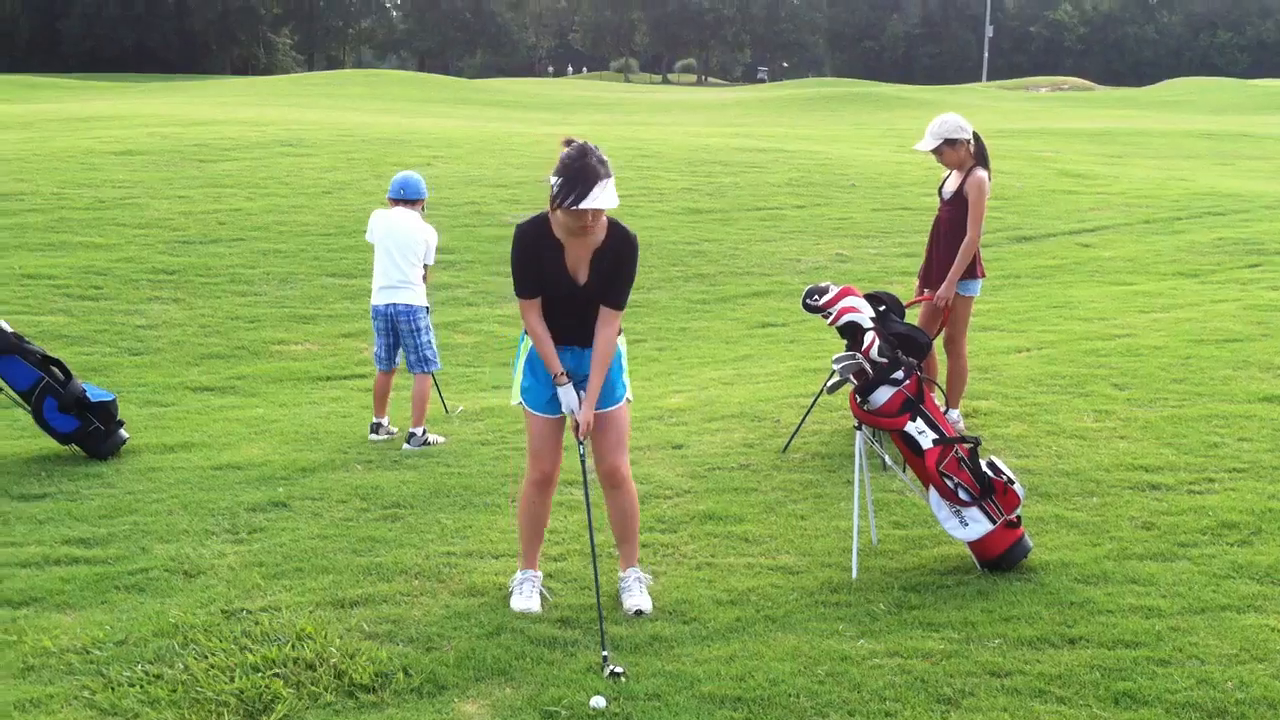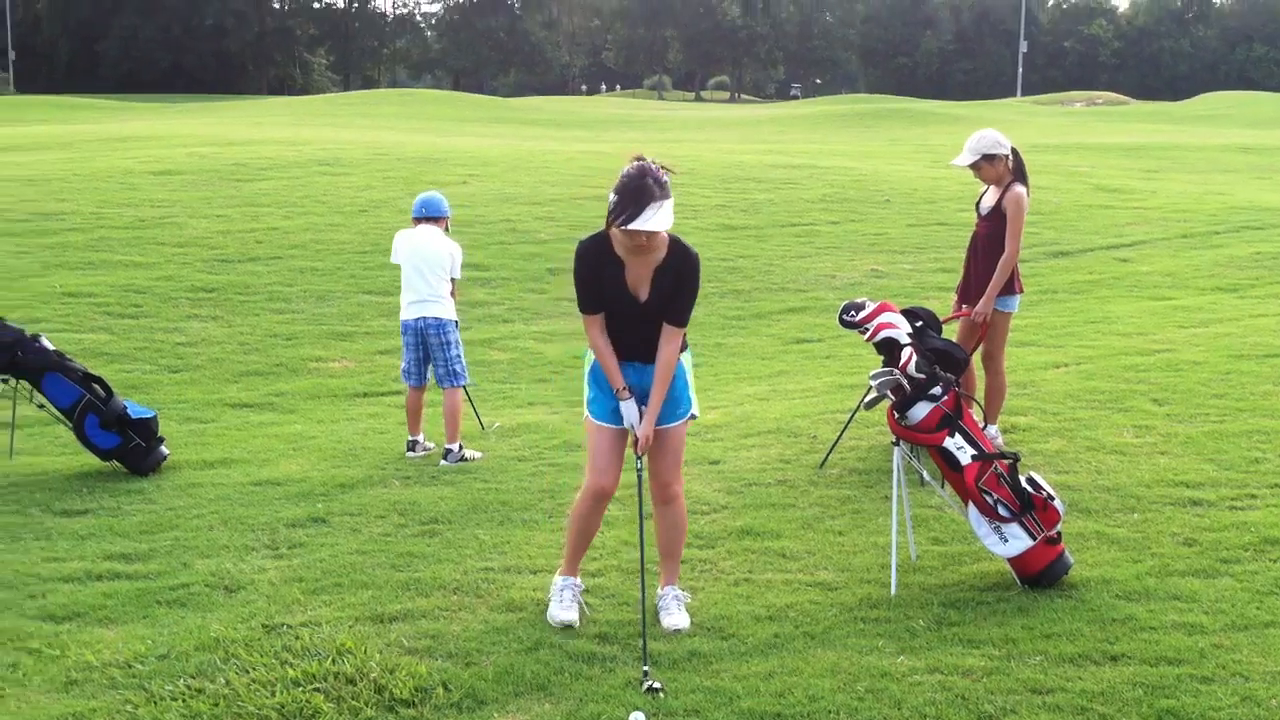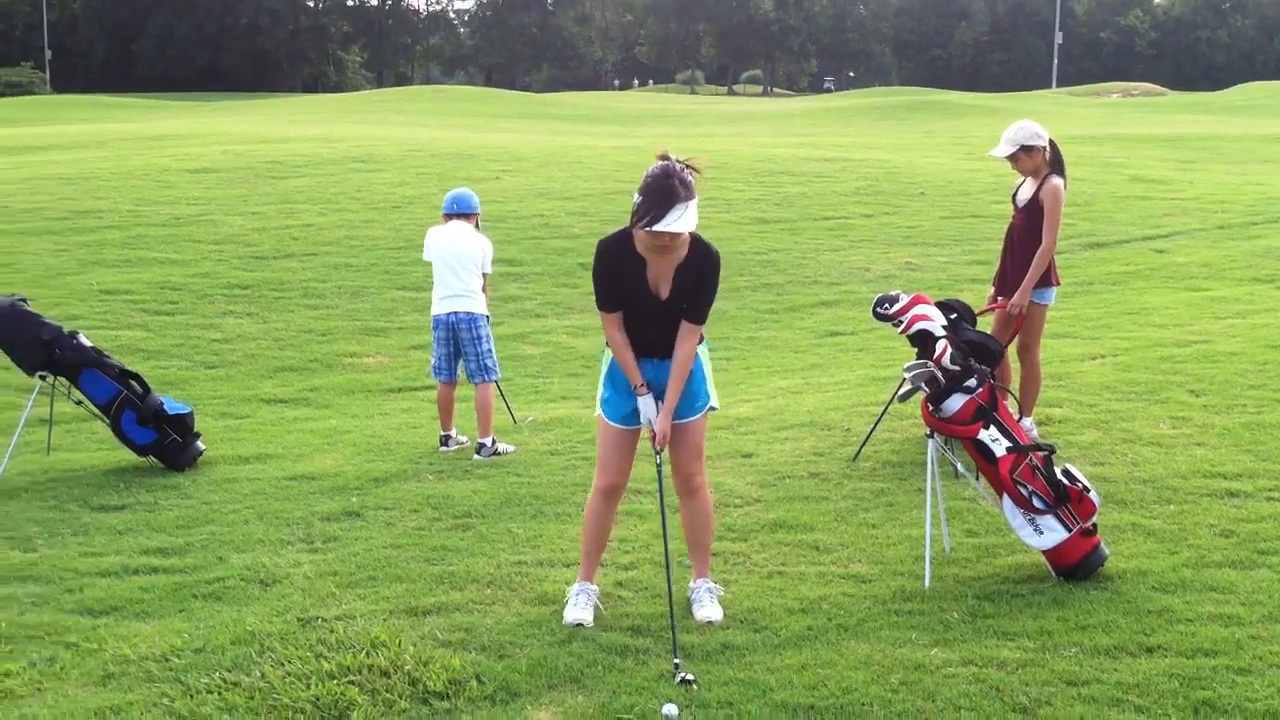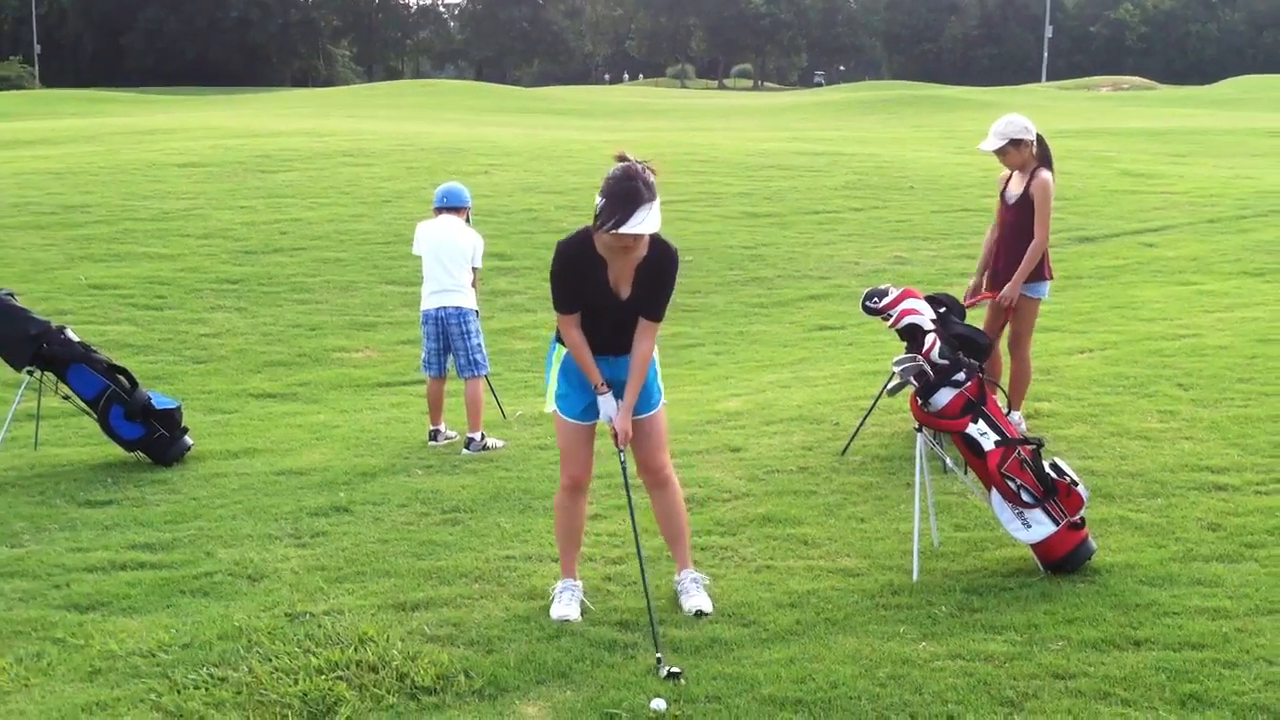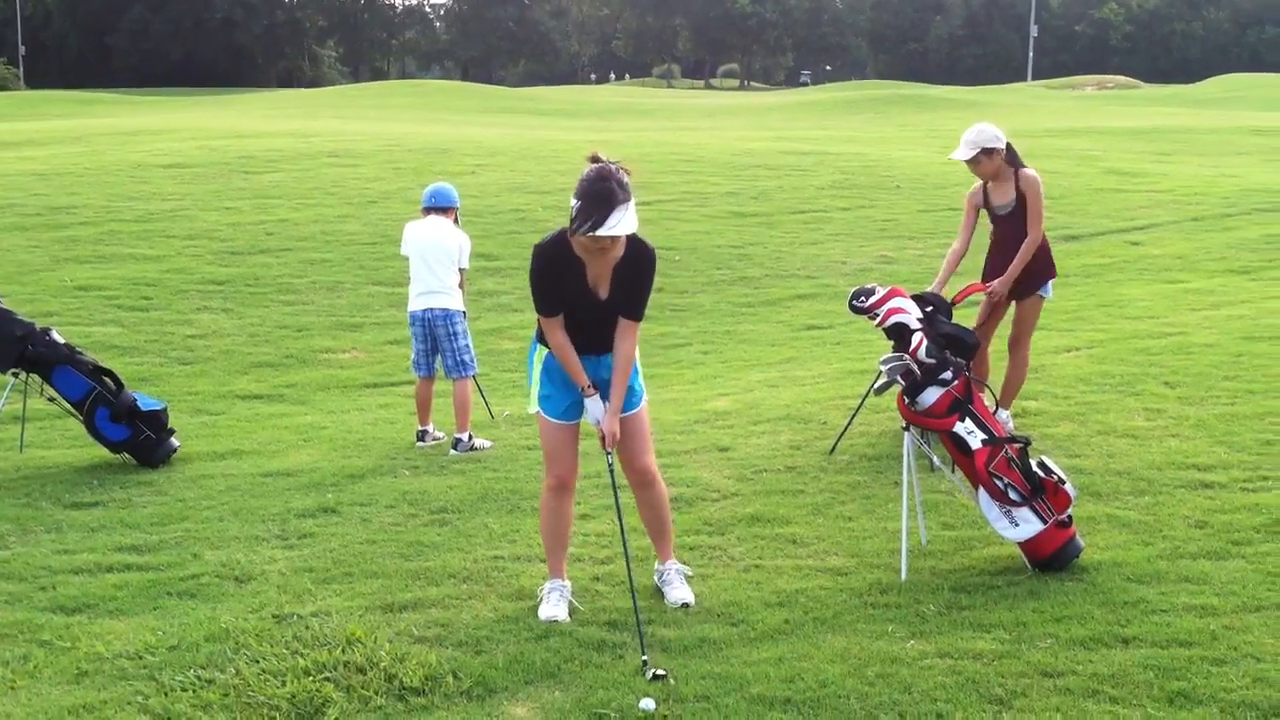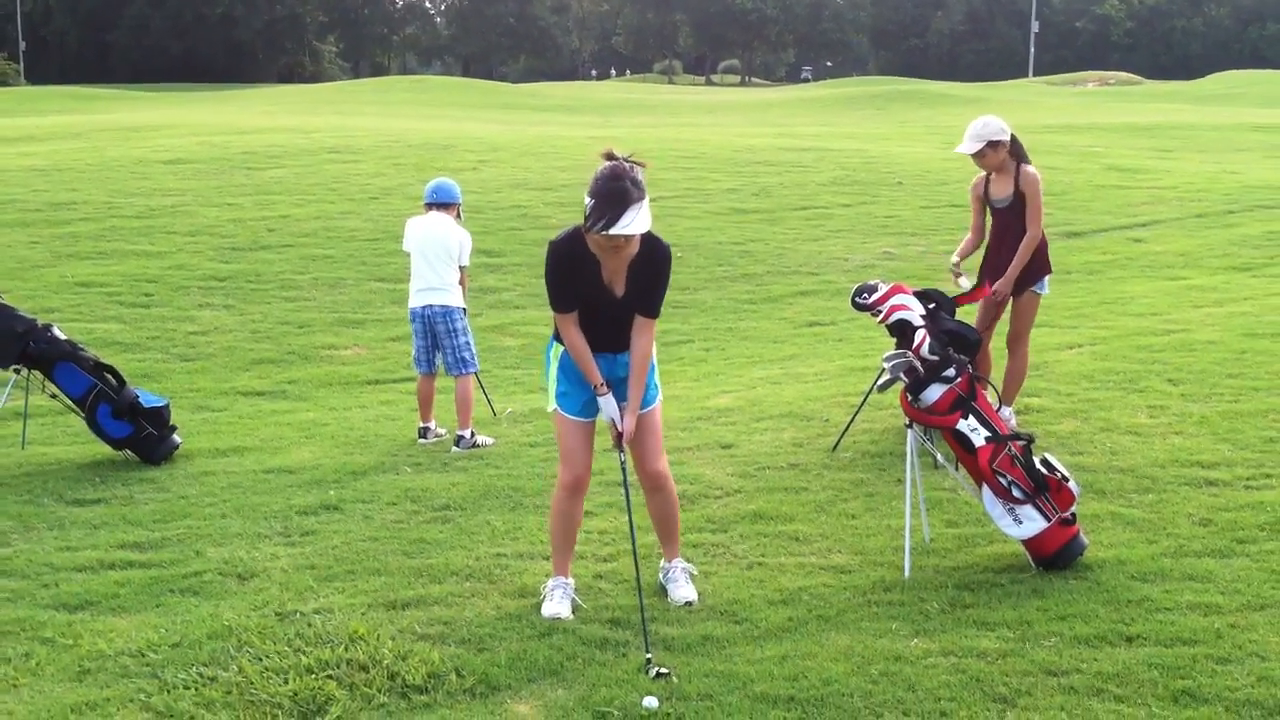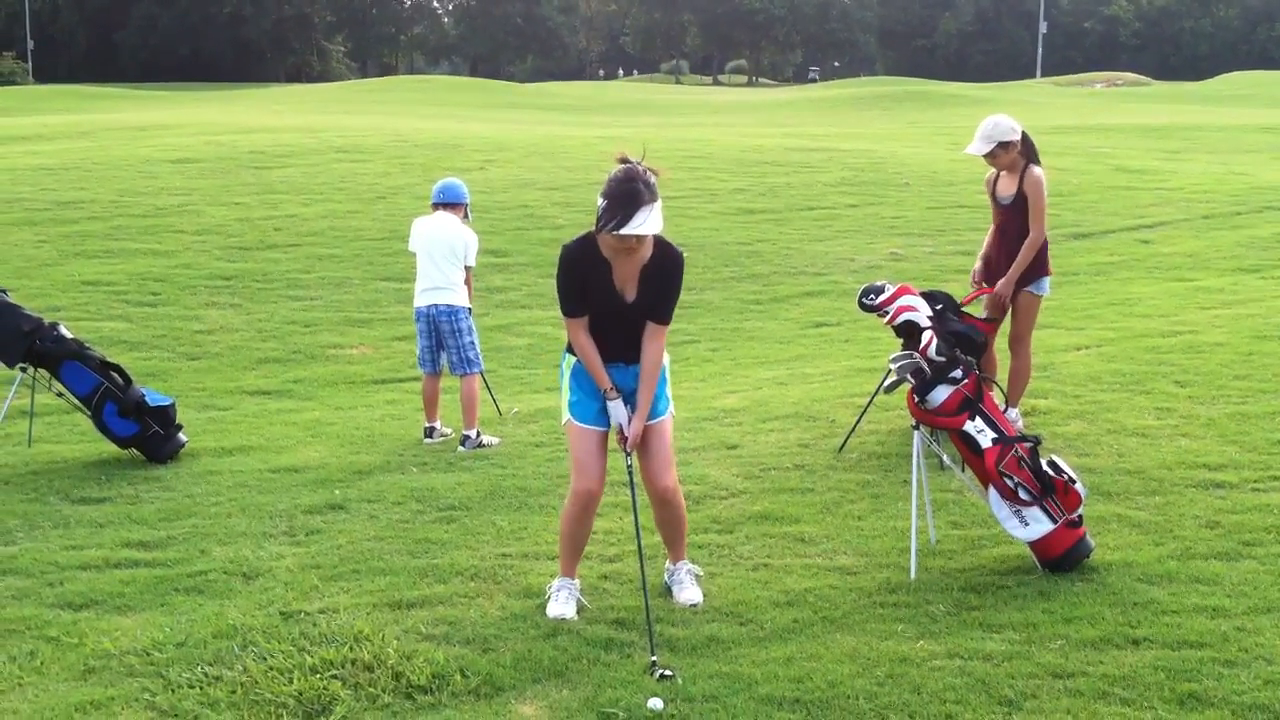
dt=0.3s
person 1, frame 1
left shoulder: (622, 242)
right shoulder: (530, 236)
left elbow: (608, 321)
right elbow: (531, 313)
left wrist: (591, 400)
right wrist: (562, 380)
left hip: (601, 358)
right hip: (545, 358)
left knee: (614, 469)
right knee: (541, 472)
left ankle: (631, 573)
right ankle: (527, 572)
person 1, frame 2
left shoulder: (684, 260)
right shoulder: (591, 253)
left elbow: (671, 339)
right elbow: (594, 328)
left wrist: (650, 415)
right wrist: (623, 395)
left hip: (665, 375)
right hip: (609, 372)
left knee: (668, 488)
right knee: (600, 485)
left ankle: (670, 590)
right ankle: (567, 578)
person 1, frame 3
left shoulder: (705, 259)
right shoulder: (612, 251)
left elbow: (687, 335)
right elbow: (612, 328)
left wrist: (668, 409)
right wrist: (641, 392)
left hip: (683, 369)
right hip: (626, 368)
left knee: (692, 479)
right knee: (610, 482)
left ankle: (702, 583)
right ankle: (584, 585)
person 1, frame 4
left shoulder: (663, 257)
right shoulder: (571, 252)
left elbow: (645, 334)
right elbow: (570, 327)
left wrist: (628, 407)
right wrist: (601, 391)
left hip: (635, 364)
right hip: (579, 365)
left knee: (659, 471)
right knee: (575, 478)
left ankle: (687, 576)
right ankle: (568, 583)
person 1, frame 5
left shoulder: (640, 256)
right shoulder: (549, 254)
left elbow: (626, 334)
right elbow: (553, 330)
left wrist: (614, 409)
right wrist: (587, 393)
left hip: (615, 363)
right hip: (560, 365)
left knee: (643, 470)
right knee: (560, 478)
left ankle: (668, 566)
right ankle: (556, 583)
person 1, frame 6
left shoulder: (656, 254)
right shoulder: (564, 251)
left elbow: (642, 331)
right elbow: (568, 326)
left wrist: (632, 408)
right wrist: (601, 391)
left hip: (632, 360)
right hip: (576, 363)
left knee: (655, 471)
right knee: (574, 476)
left ankle: (673, 565)
right ankle: (560, 581)
person 1, frame 7
left shoulder: (669, 260)
right shoulder: (577, 256)
left elbow: (654, 339)
right elbow: (578, 333)
left wrist: (641, 413)
right wrist: (611, 397)
left hip: (645, 372)
right hip: (590, 373)
left knee: (664, 486)
right knee: (586, 488)
left ankle: (679, 568)
right ankle: (565, 581)
person 2, frame 1
left shoulder: (977, 179)
right shoulder: (951, 175)
left elbow: (973, 236)
left wrist: (951, 282)
right wrist: (924, 274)
left hip: (962, 273)
right hip: (938, 268)
left knee: (953, 343)
left ankle: (953, 414)
person 2, frame 2
left shoulder: (1015, 195)
right shoulder: (989, 191)
left elbow: (1011, 252)
left wrist: (989, 298)
right wrist: (962, 289)
left hip: (1000, 289)
right hip: (977, 283)
left knee: (992, 358)
left ankle: (991, 430)
person 2, frame 3
left shoulder: (1052, 186)
right shoulder: (1024, 183)
left elbow: (1048, 244)
left wrist: (1025, 290)
right wrist: (998, 283)
left hip: (1036, 280)
right hip: (1012, 276)
left knee: (1027, 351)
left ankle: (1026, 422)
person 2, frame 4
left shoulder: (1041, 180)
right shoulder: (1007, 178)
left elbow: (1040, 239)
left wrist: (1016, 282)
right wrist: (979, 275)
left hip: (1029, 274)
right hip: (1002, 270)
left knee: (1018, 344)
right knee: (987, 340)
left ankle: (1015, 415)
person 2, frame 5
left shoulder: (1027, 180)
right shoulder: (976, 194)
left elbow: (1034, 235)
right elbow: (961, 243)
left wrist: (1009, 278)
right wrist: (937, 286)
left hip: (1032, 271)
right hip: (997, 268)
left knee: (1018, 344)
right knee: (978, 339)
left ankle: (1003, 413)
person 2, frame 6
left shoulder: (1028, 176)
right shoulder: (979, 185)
left elbow: (1034, 232)
right elbow: (976, 234)
left wrist: (1010, 277)
right wrist: (956, 257)
left hip: (1029, 268)
right hip: (995, 265)
left knee: (1017, 340)
right knee: (978, 336)
left ankle: (1005, 410)
person 2, frame 7
left shoulder: (1033, 177)
right shoulder: (992, 179)
left elbow: (1037, 234)
left wrist: (1011, 277)
right wrist: (981, 260)
left hip: (1029, 271)
right hip: (998, 266)
left knee: (1018, 342)
left ankle: (1012, 412)
person 3, frame 1
left shoulder: (378, 218)
right shoulder: (427, 231)
right elbow: (424, 274)
left hip: (381, 302)
right hip: (411, 303)
left knee: (385, 367)
right knee: (423, 370)
left ankle: (379, 424)
right ankle: (416, 434)
person 3, frame 2
left shoulder: (402, 238)
right shoulder: (451, 247)
right elbow: (452, 289)
left hip: (410, 318)
right hip: (440, 318)
left knee: (415, 384)
right knee: (453, 385)
left ankle: (415, 441)
right ankle: (452, 449)
person 3, frame 3
left shoulder: (433, 235)
right shoulder: (481, 242)
right elbow: (484, 284)
left hip: (441, 313)
right hip: (471, 312)
left knee: (446, 379)
right knee: (484, 379)
left ankle: (448, 435)
right ankle: (485, 443)
person 3, frame 4
left shoulder: (424, 229)
right shoulder: (472, 236)
right elbow: (474, 278)
left hip: (431, 308)
right hip: (461, 307)
left knee: (436, 374)
right knee: (474, 374)
left ankle: (437, 430)
right ankle: (475, 438)
person 3, frame 5
left shoulder: (411, 230)
right shoulder: (459, 237)
right elbow: (461, 279)
left hip: (418, 308)
right hip: (447, 308)
left knee: (425, 374)
right knee: (462, 375)
left ankle: (425, 431)
right ankle: (463, 438)
person 3, frame 6
left shoulder: (413, 225)
right shoulder: (459, 234)
right elbow: (462, 277)
right wrist: (460, 304)
left hip: (418, 305)
right hip: (447, 305)
left knee: (426, 371)
right knee: (464, 371)
left ankle: (427, 427)
right ankle: (465, 435)
person 3, frame 7
left shoulder: (419, 226)
right shoulder: (466, 234)
right elbow: (467, 277)
right wrist: (467, 304)
left hip: (424, 305)
right hip: (453, 305)
left knee: (431, 371)
right knee: (469, 372)
left ankle: (432, 427)
right ankle: (471, 435)
